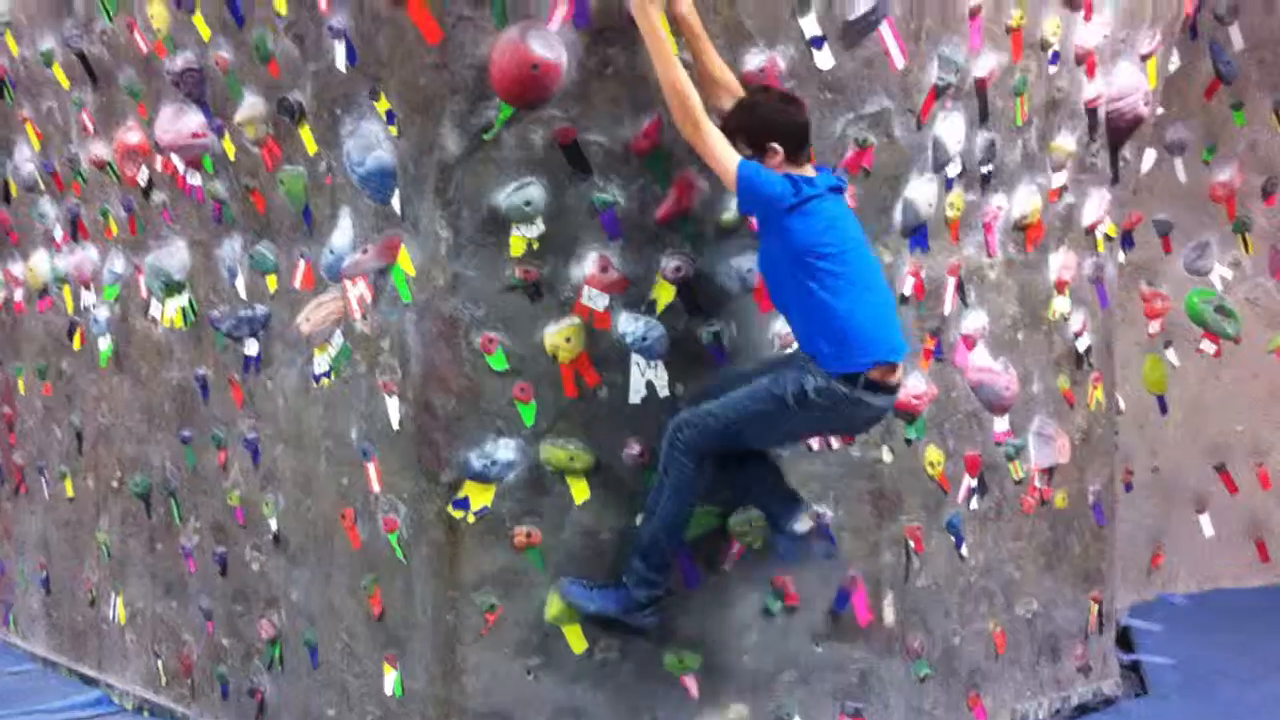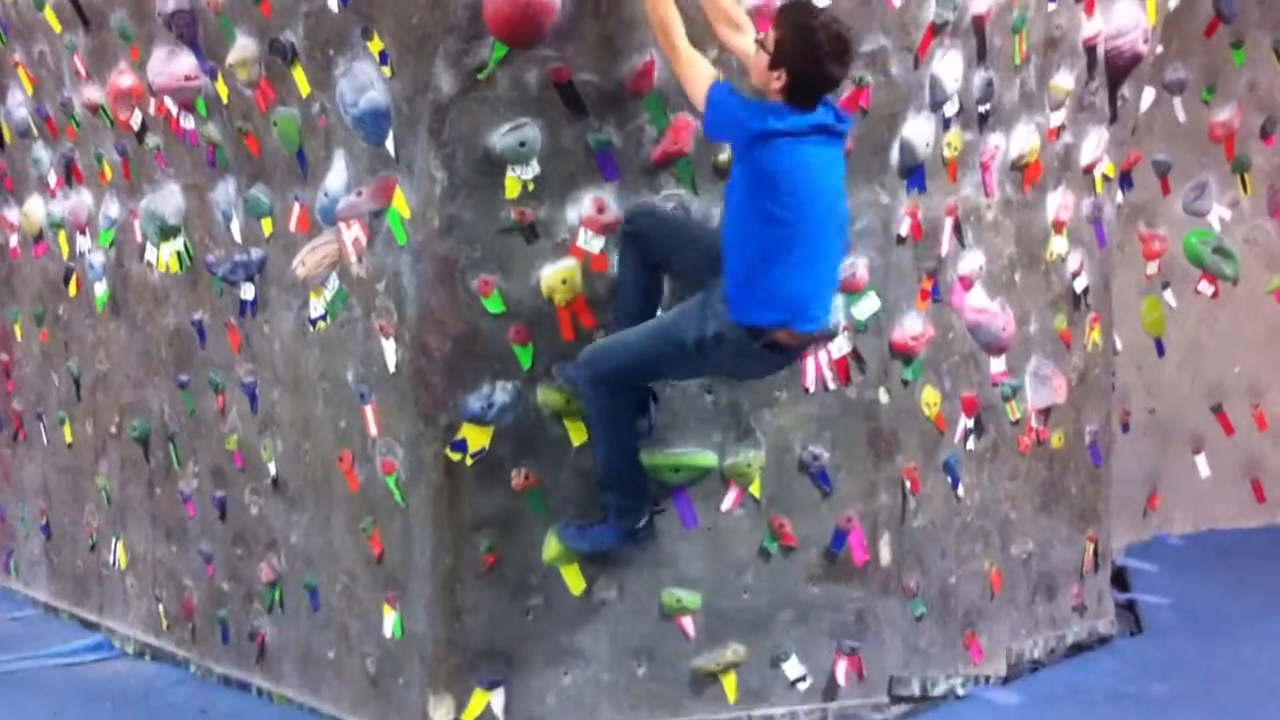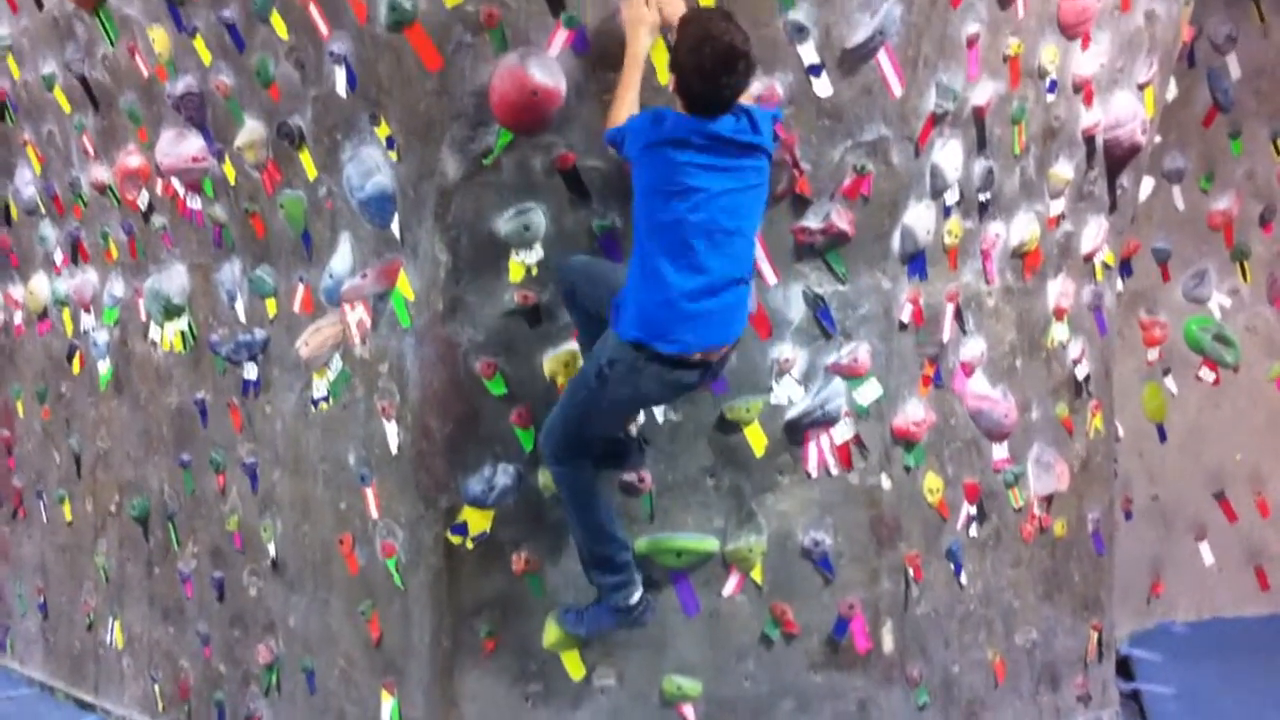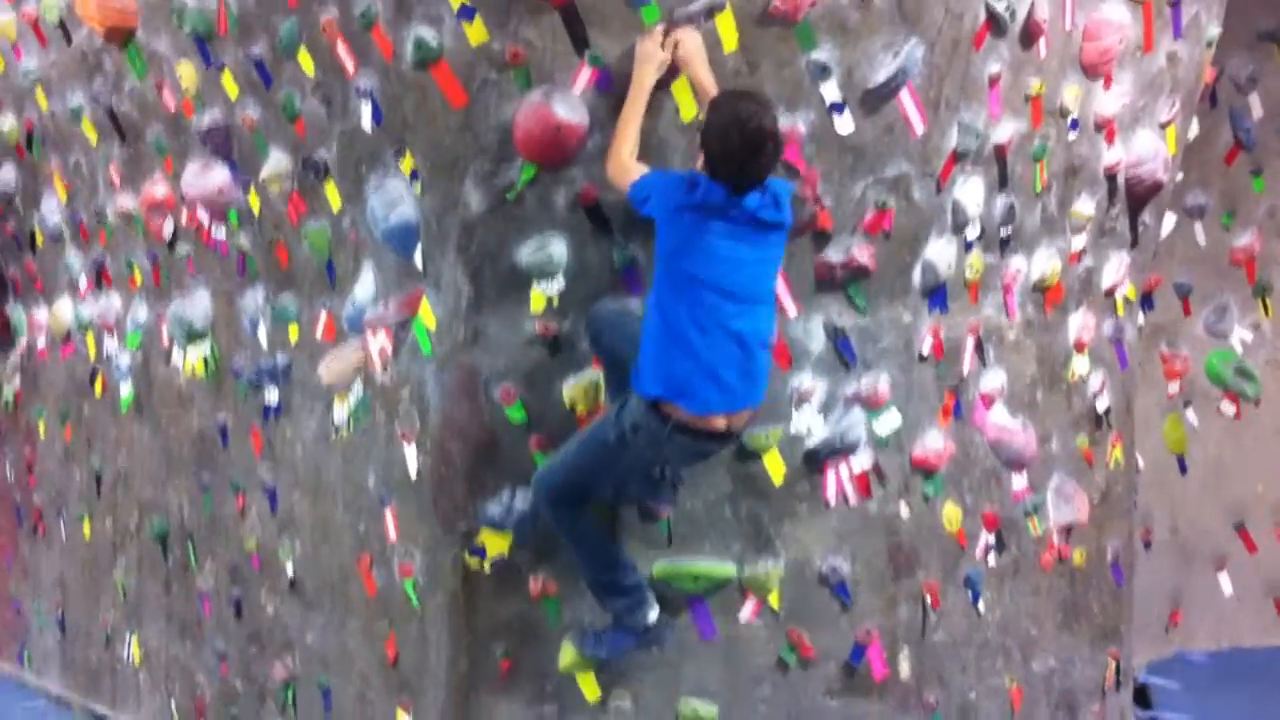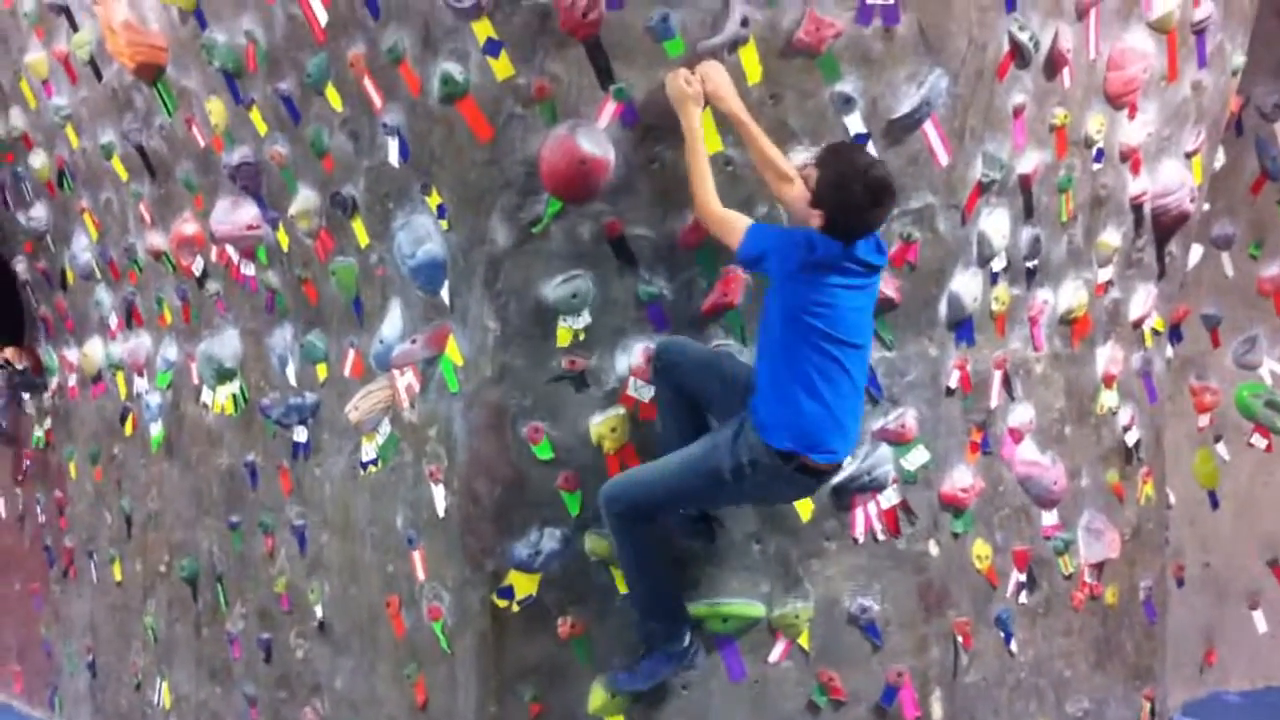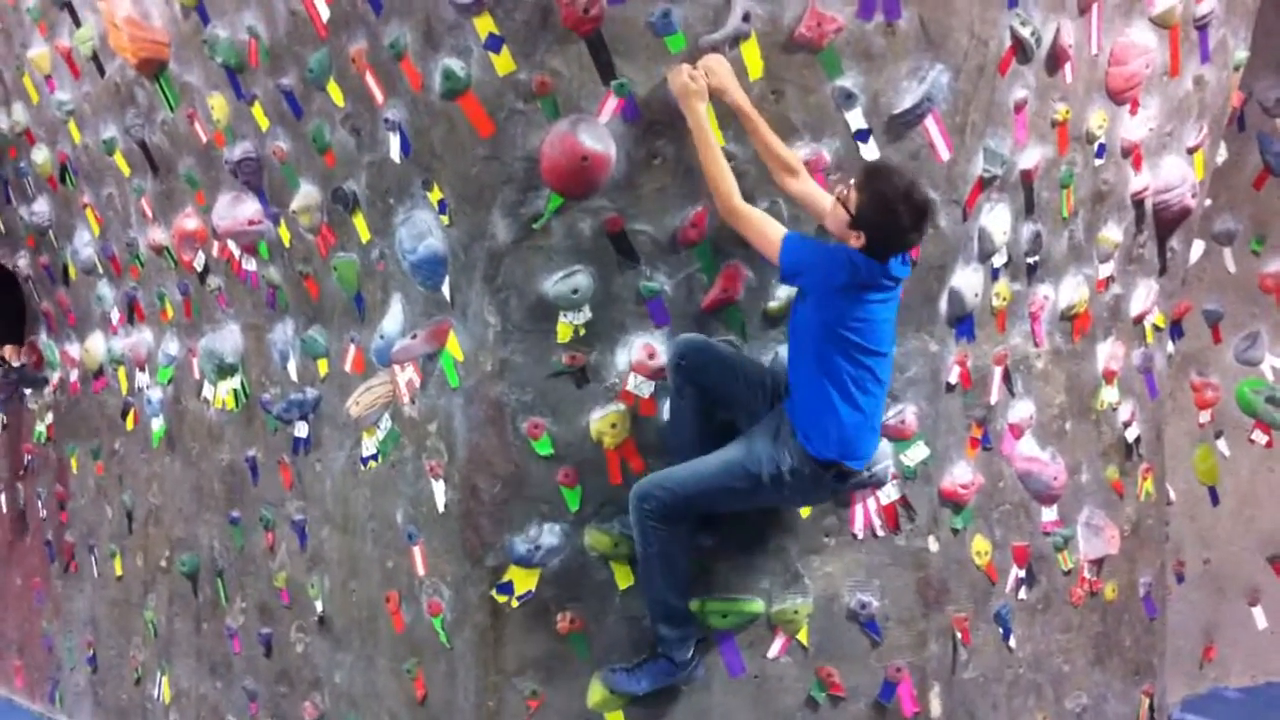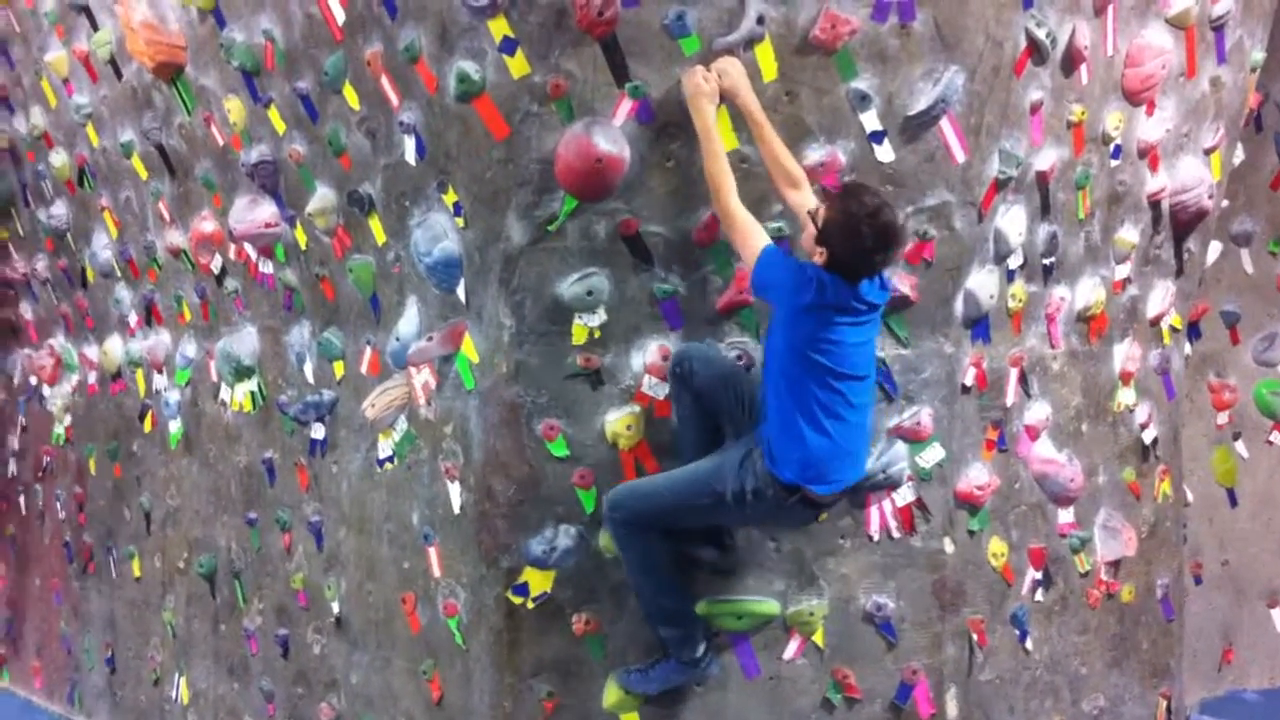
dt=0.5s
person 1, frame 1
left shoulder: (781, 197)
right shoulder: (813, 185)
left elbow: (695, 125)
right elbow: (730, 100)
left hip: (850, 385)
right hip: (858, 377)
left knee: (689, 436)
right knee: (712, 405)
left ankle: (638, 594)
right ankle: (790, 514)
person 1, frame 2
left shoulder: (759, 126)
right shoulder: (826, 117)
left elbow: (677, 48)
left hip: (752, 333)
right hip: (775, 300)
left knee: (594, 371)
right knee: (641, 222)
left ankle: (630, 518)
right ankle: (629, 378)
person 1, frame 3
left shoulder: (655, 135)
right shoulder: (758, 132)
left elbow: (617, 119)
right elbow: (731, 84)
left hip: (653, 349)
right hip: (716, 347)
left knee: (562, 447)
right knee: (575, 274)
left ankle: (622, 593)
right ankle: (615, 436)
person 1, frame 4
left shoulder: (685, 199)
right shoulder: (776, 206)
left elbow: (619, 164)
right elbow: (742, 147)
left wrist: (648, 79)
right wrist: (701, 74)
left hip: (673, 420)
right hip: (737, 417)
left knee: (555, 493)
right knee: (609, 319)
left ankle: (637, 615)
right ankle: (646, 479)
person 1, frame 5
left shoulder: (800, 253)
right shoulder: (865, 242)
left elbow: (709, 211)
right elbow: (783, 180)
left wrist: (691, 115)
right wrist: (731, 106)
left hip: (782, 455)
right hip: (805, 431)
left knee: (619, 502)
right knee: (671, 357)
left ankle: (670, 641)
right ankle: (691, 495)
person 1, frame 6
left shoulder: (841, 269)
right shoulder: (879, 251)
left elbow: (734, 210)
right elbow: (791, 175)
left wrist: (695, 109)
right wrist: (735, 97)
left hip: (814, 456)
right hip: (804, 413)
left knee: (649, 500)
right knee: (688, 354)
left ankle: (675, 653)
right ankle: (699, 490)
person 1, frame 7
left shoulder: (806, 290)
right shoulder: (866, 275)
left elbow: (730, 209)
right elbow: (794, 186)
left wrist: (703, 110)
right wrist: (745, 100)
left hip: (790, 482)
right hip: (820, 456)
left knee: (623, 509)
right knee: (690, 363)
left ankle: (686, 652)
right ankle: (701, 516)
